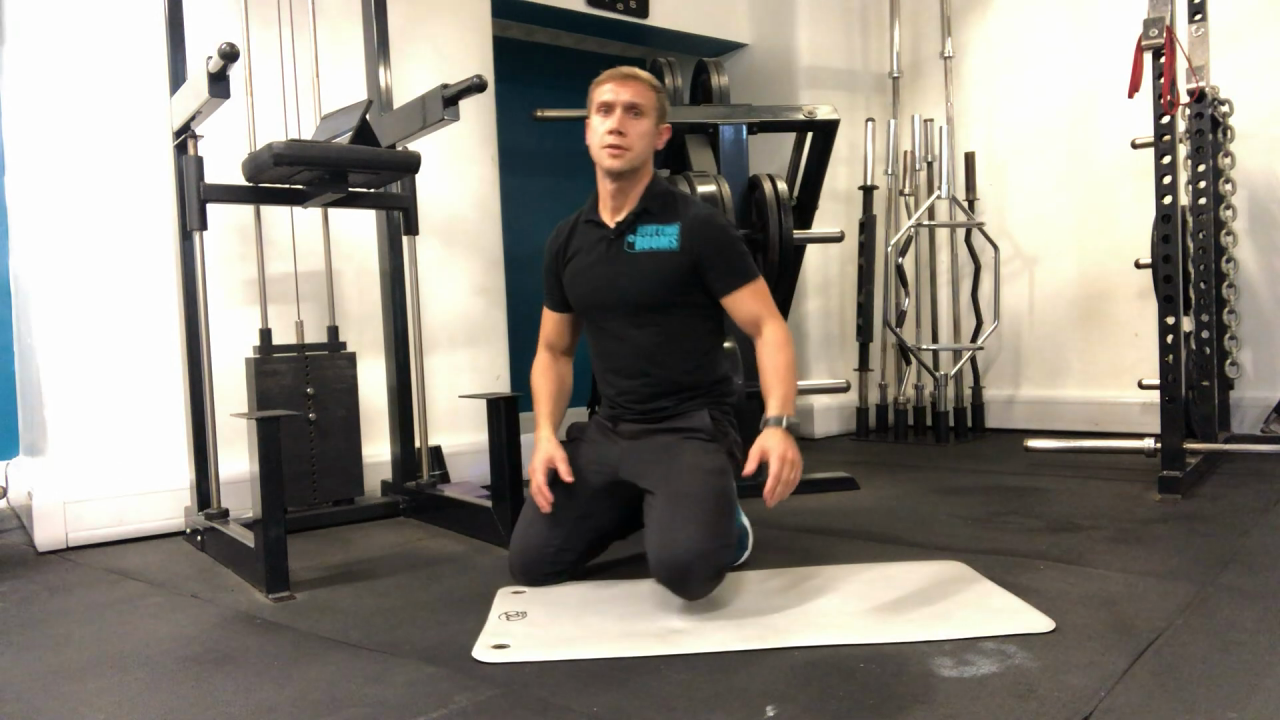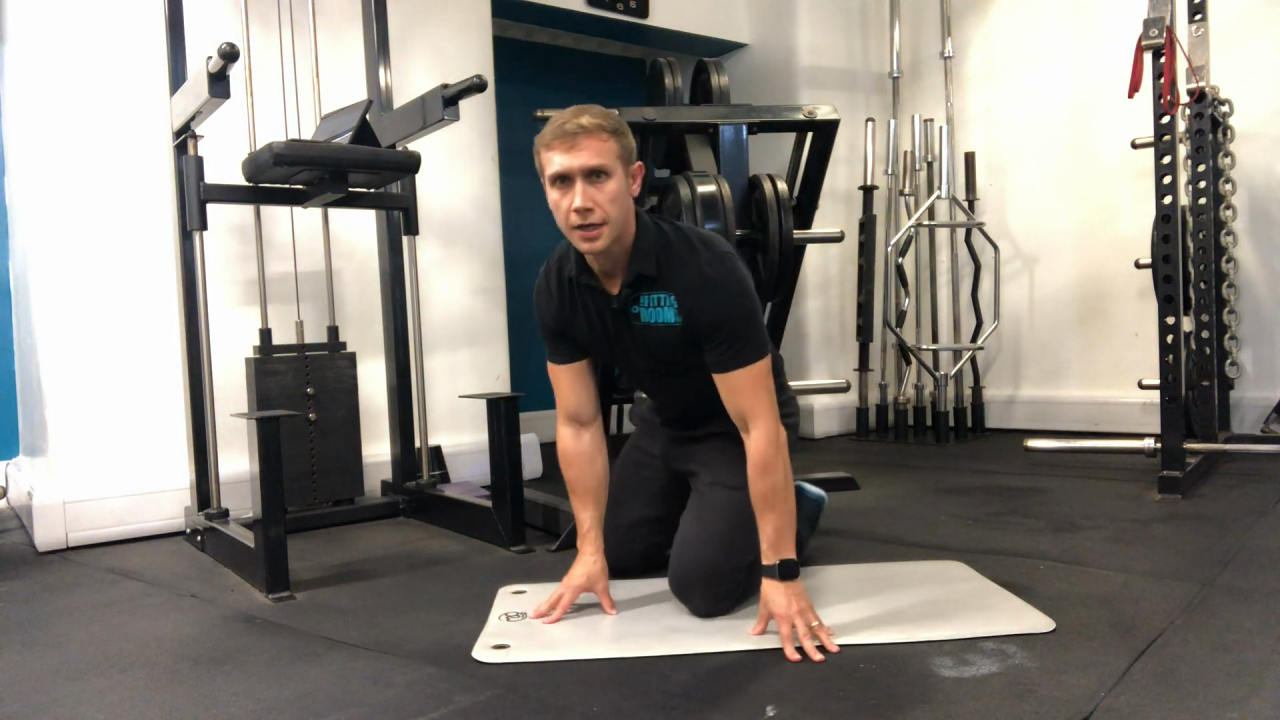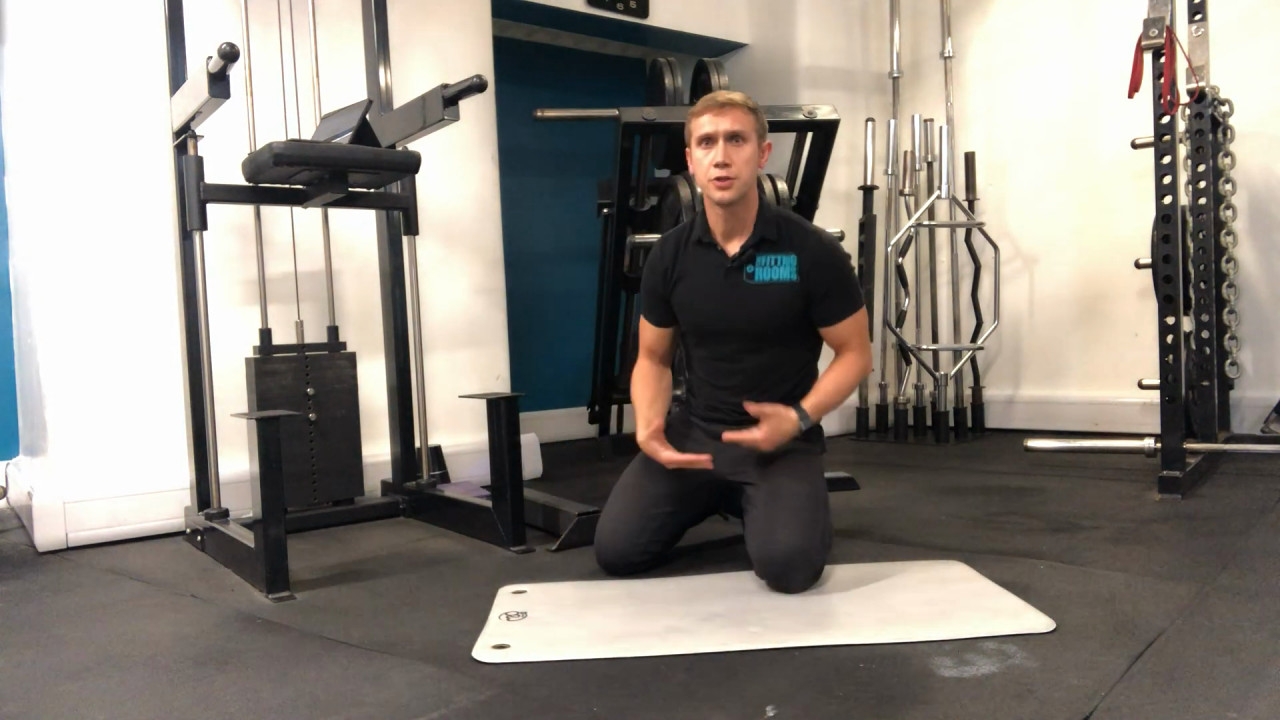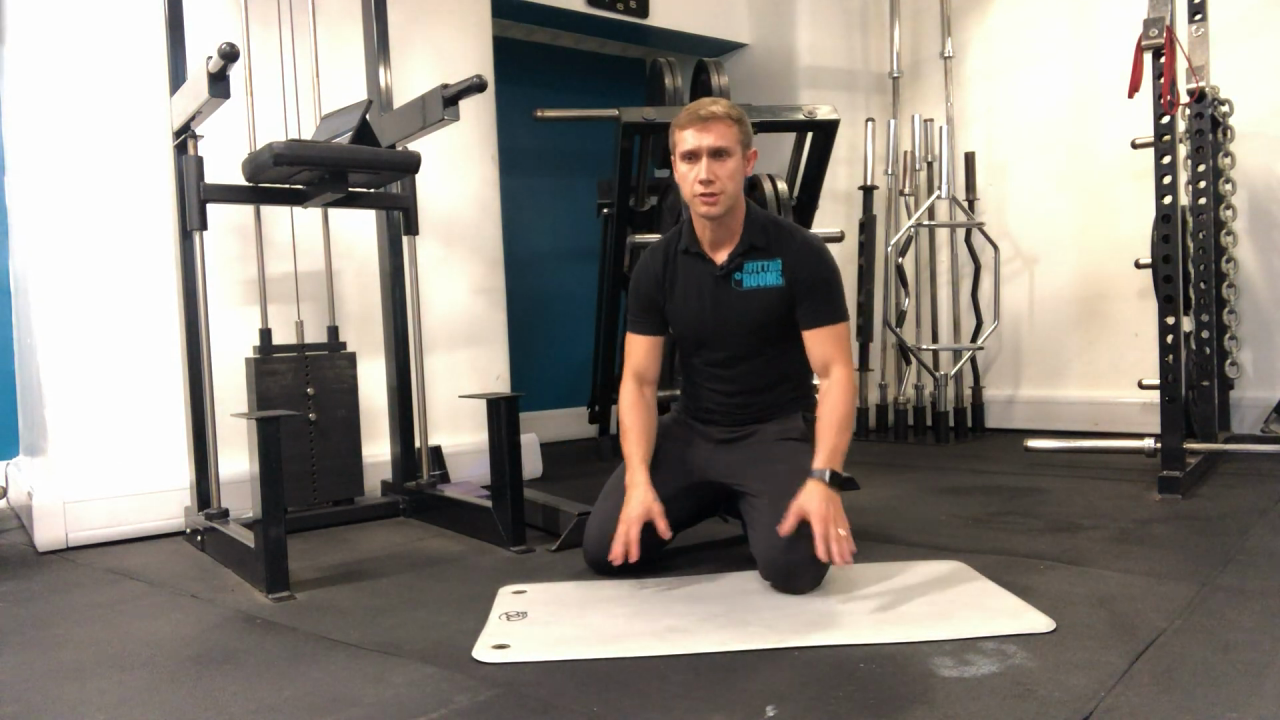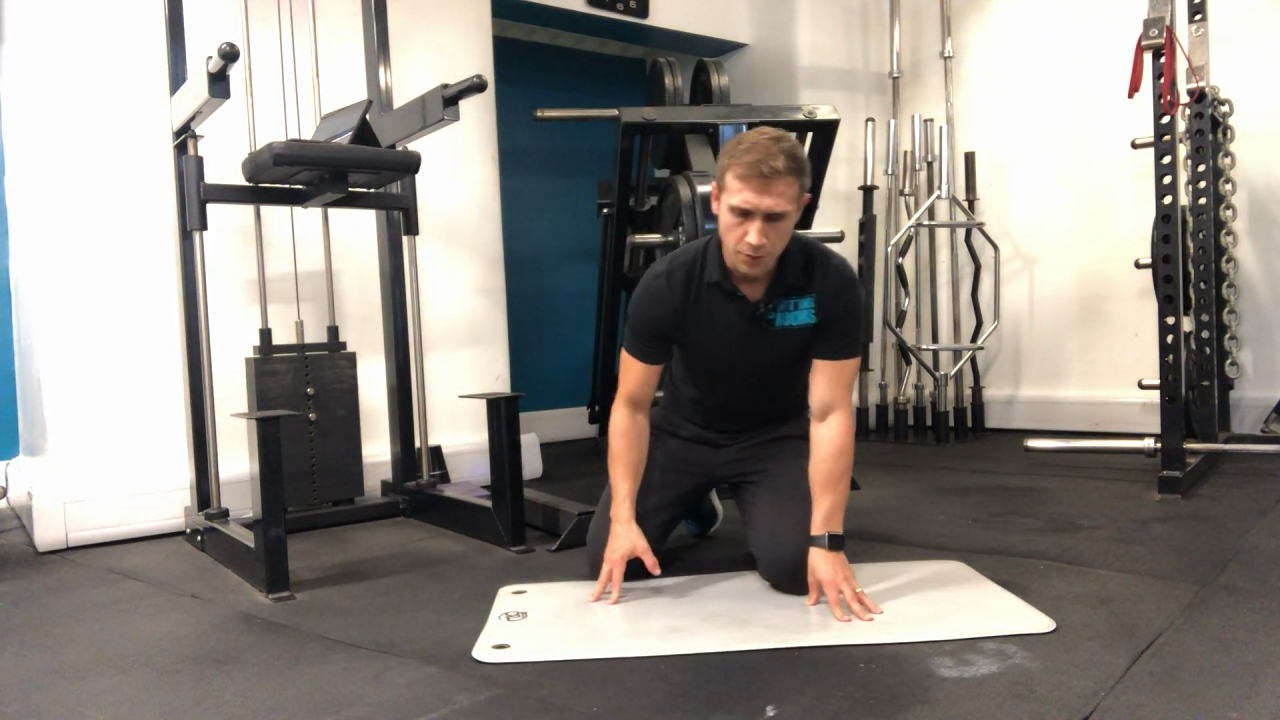
dt=1s
person 1, frame 1
left shoulder: (697, 227)
right shoulder: (566, 242)
left elbow: (768, 329)
right elbow: (553, 352)
left wrist: (778, 426)
right wrist: (547, 435)
left hip: (688, 430)
right hip: (608, 432)
left knee: (686, 567)
right knee: (532, 562)
left ankle: (720, 511)
right ankle: (639, 509)
person 1, frame 2
left shoulder: (706, 272)
right shoulder: (555, 286)
left elbow: (759, 428)
right elbow: (579, 423)
left wrist: (779, 572)
right wrist: (590, 549)
left hip: (733, 429)
right hip: (664, 425)
left knee: (703, 586)
right knee: (620, 559)
left ankle: (795, 509)
right ankle: (705, 503)
person 1, frame 3
left shoulder: (812, 252)
right shoulder: (670, 254)
left elbow: (855, 357)
right elbow: (653, 357)
left wrist: (798, 417)
right wrist: (646, 428)
left hip: (781, 437)
right hip: (696, 431)
left knee: (788, 564)
right knee: (617, 550)
left ankle: (779, 502)
right ankle: (714, 498)
person 1, frame 4
left shoulder: (801, 255)
right shoulder: (655, 266)
left elbow: (834, 372)
right elbow: (639, 380)
left wrist: (823, 478)
right wrist: (638, 482)
left hip: (776, 433)
right hip: (691, 432)
left knee: (794, 565)
right knee: (605, 549)
left ankle: (753, 504)
right ankle: (716, 499)
person 1, frame 5
left shoulder: (832, 282)
right shoulder: (667, 283)
left elbow: (830, 414)
right elbow: (632, 406)
left wrist: (826, 540)
right wrist: (622, 518)
left hip: (775, 437)
right hip: (683, 434)
left knee: (791, 567)
right knee: (611, 558)
left ankle: (751, 506)
right ankle: (696, 502)
